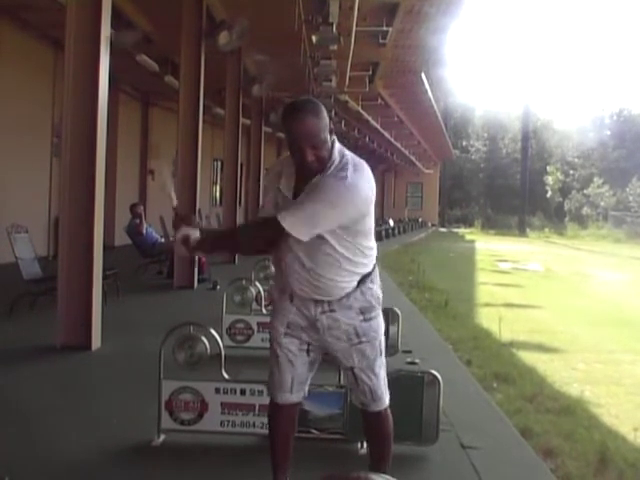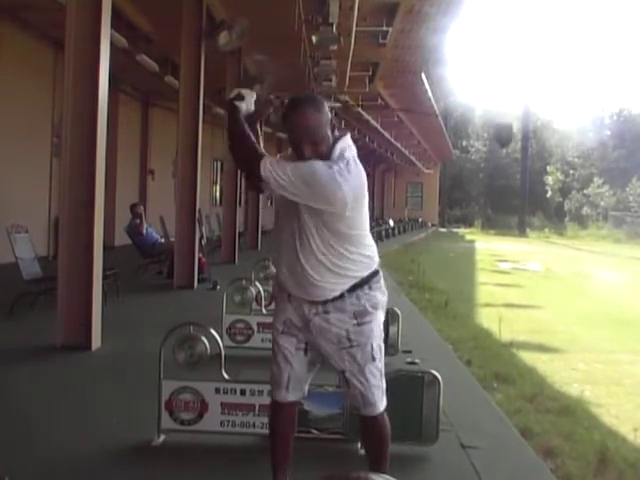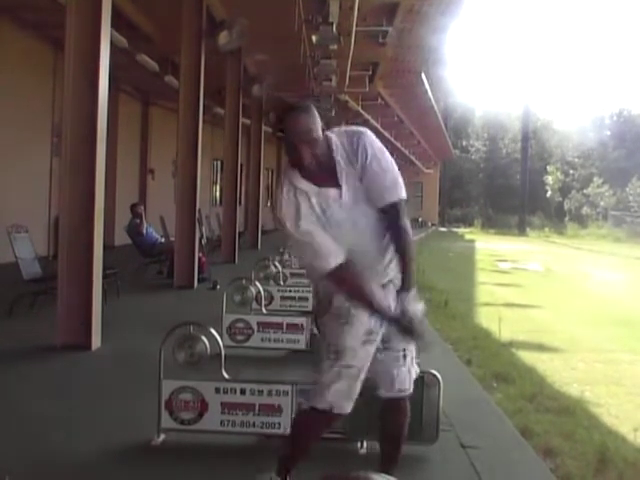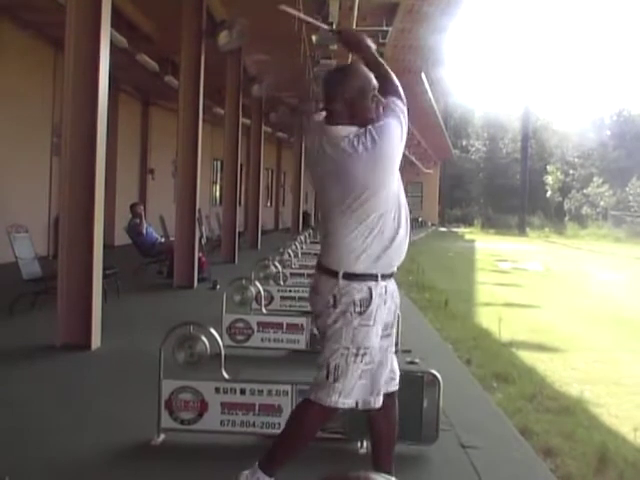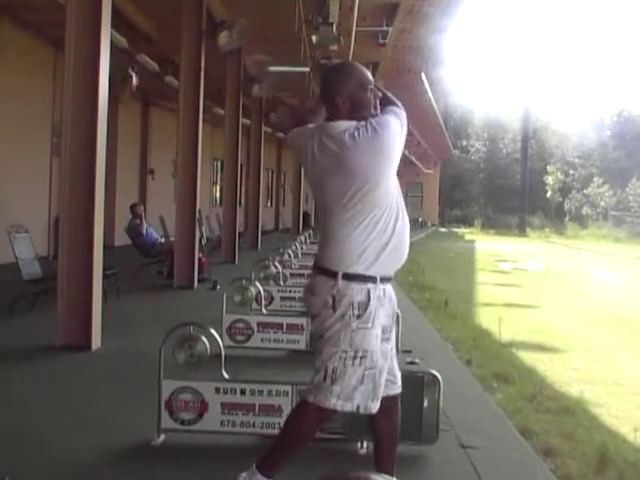
dt=0.3s
person 1, frame 1
left shoulder: (350, 181)
right shoulder: (283, 171)
left elbow: (272, 238)
right elbow: (265, 234)
left wrist: (205, 242)
right wrist: (209, 239)
left hip: (351, 303)
right hip: (294, 301)
left knee: (373, 400)
right knee: (283, 396)
person 1, frame 2
left shoulder: (335, 178)
right shoulder: (307, 164)
left elbow: (254, 166)
left wrist: (235, 116)
right wrist: (245, 123)
left hip: (350, 305)
right hip: (294, 300)
left knee: (370, 403)
right knee: (284, 396)
person 1, frame 3
left shoulder: (360, 143)
right shoulder: (293, 198)
left elbow: (394, 215)
right elbow: (337, 272)
left wrist: (405, 286)
right wrist: (385, 311)
left hip: (395, 287)
right hip: (352, 300)
left knee: (396, 393)
right knee: (329, 402)
person 1, frame 4
left shoulder: (320, 135)
right shoulder: (376, 147)
right elbow: (395, 100)
right wrist: (369, 53)
left hip: (373, 284)
right hip: (357, 290)
left knee: (384, 387)
right knee: (330, 395)
person 1, frame 5
left shoulder: (313, 141)
right shoulder: (379, 136)
left elbow: (293, 131)
right elbow: (398, 108)
left wrist: (326, 92)
right wrist: (374, 92)
left hip: (370, 289)
right hip: (352, 292)
left knee: (386, 389)
right knee: (328, 397)
